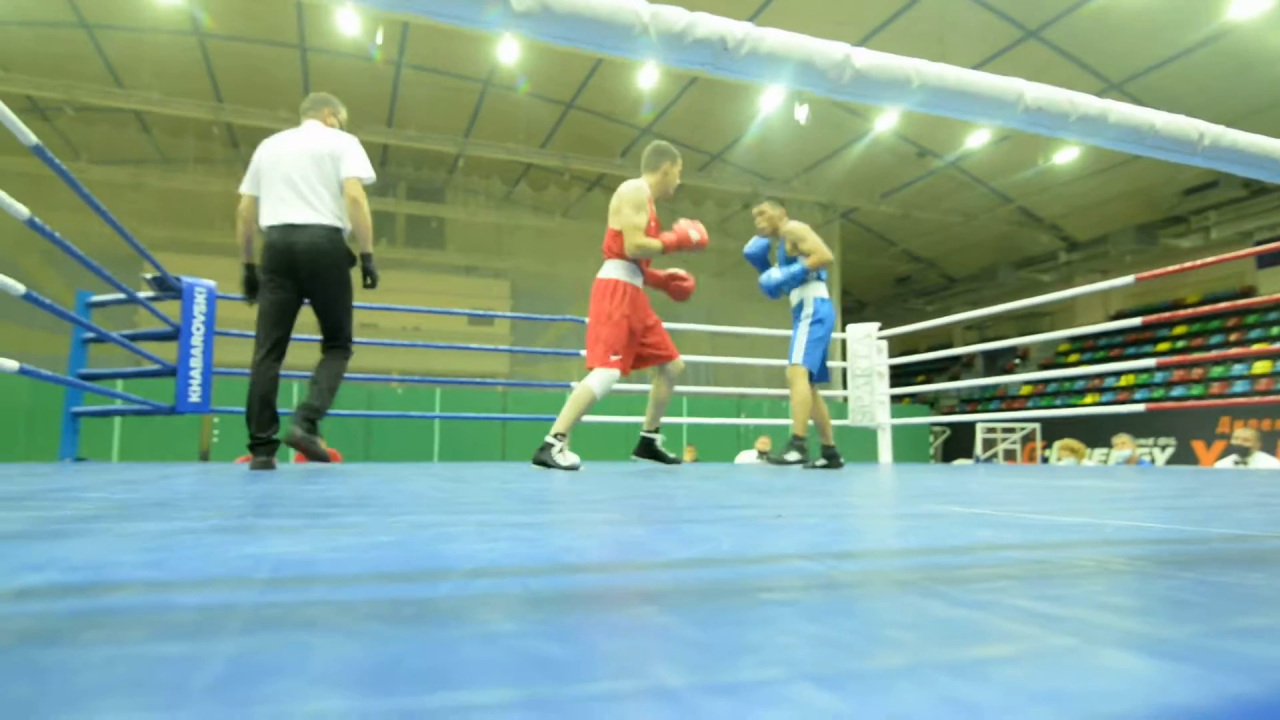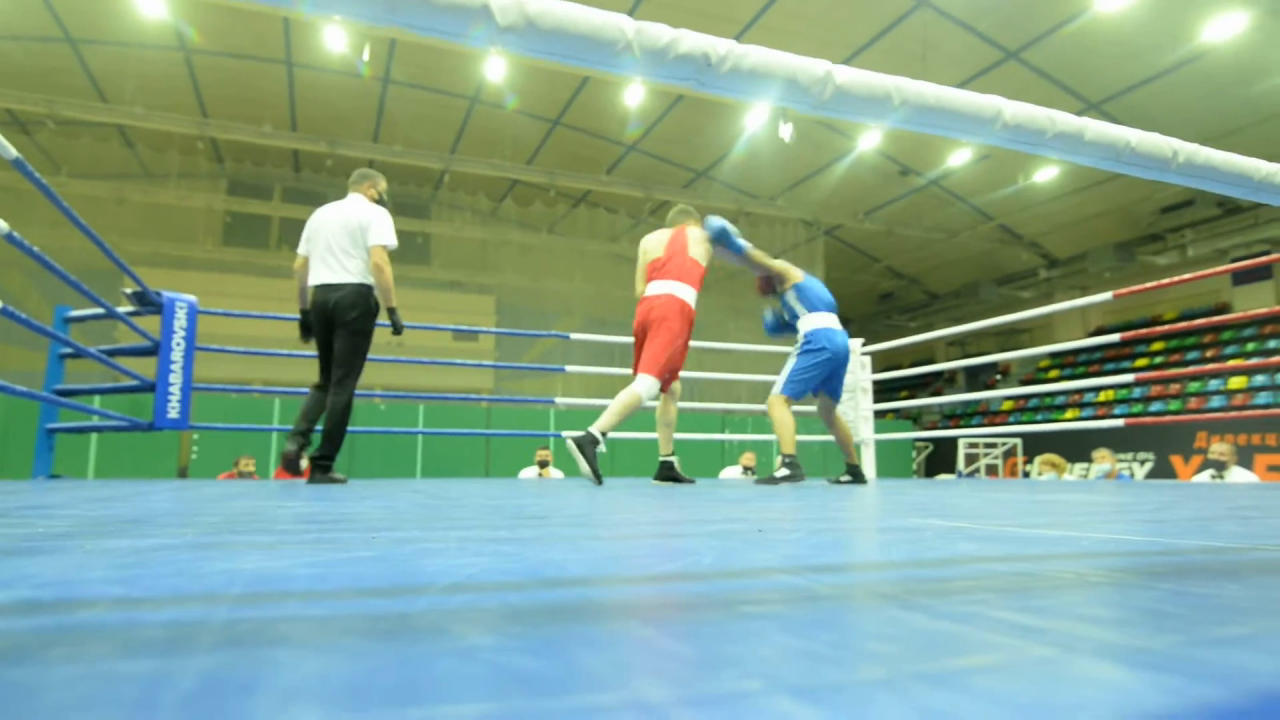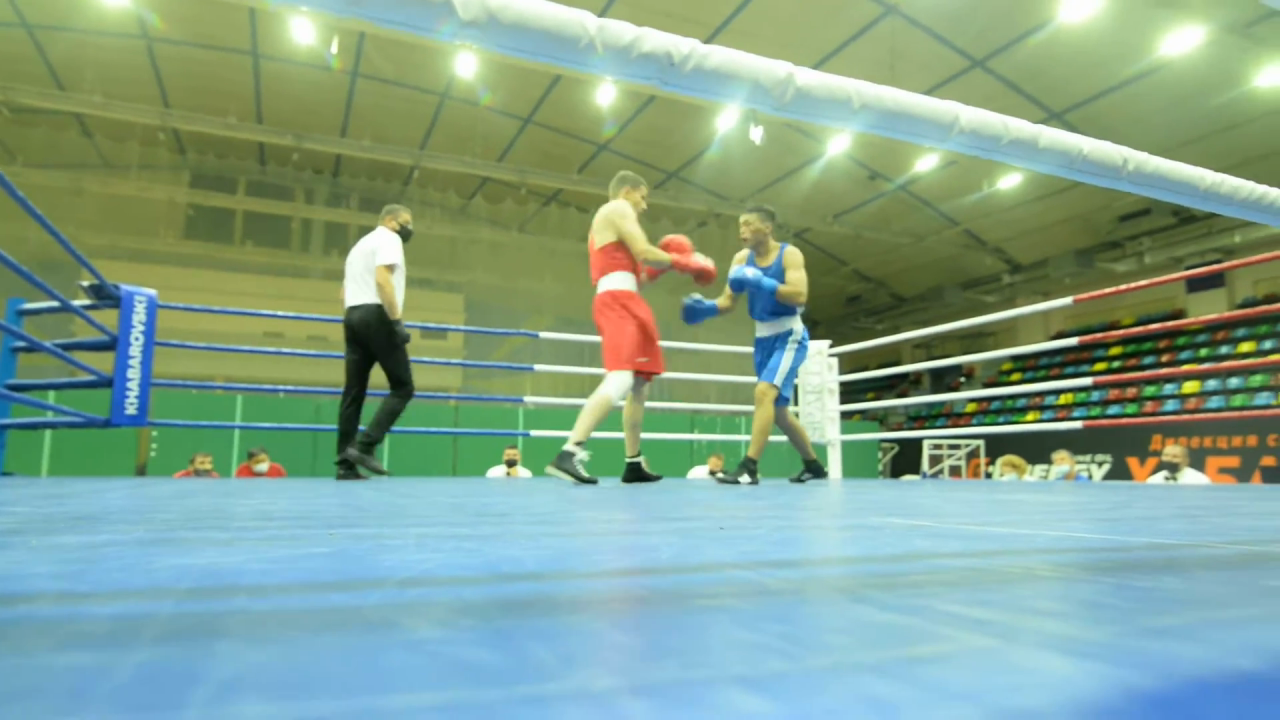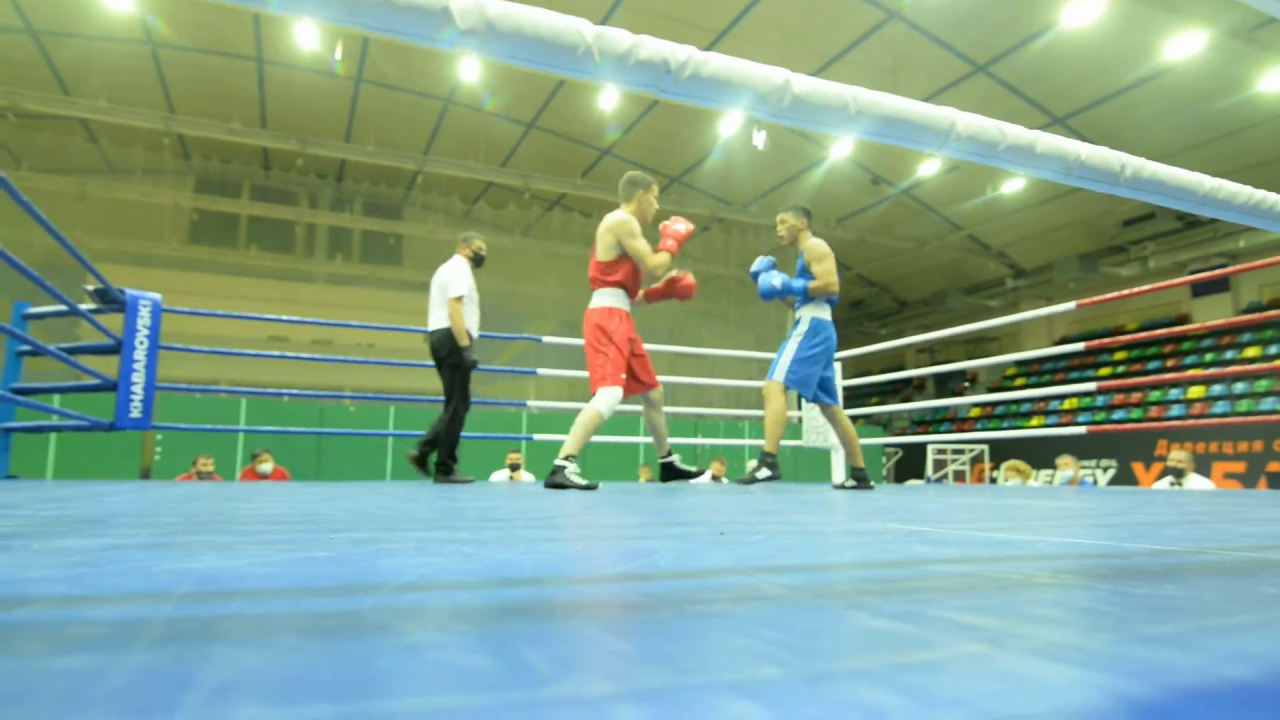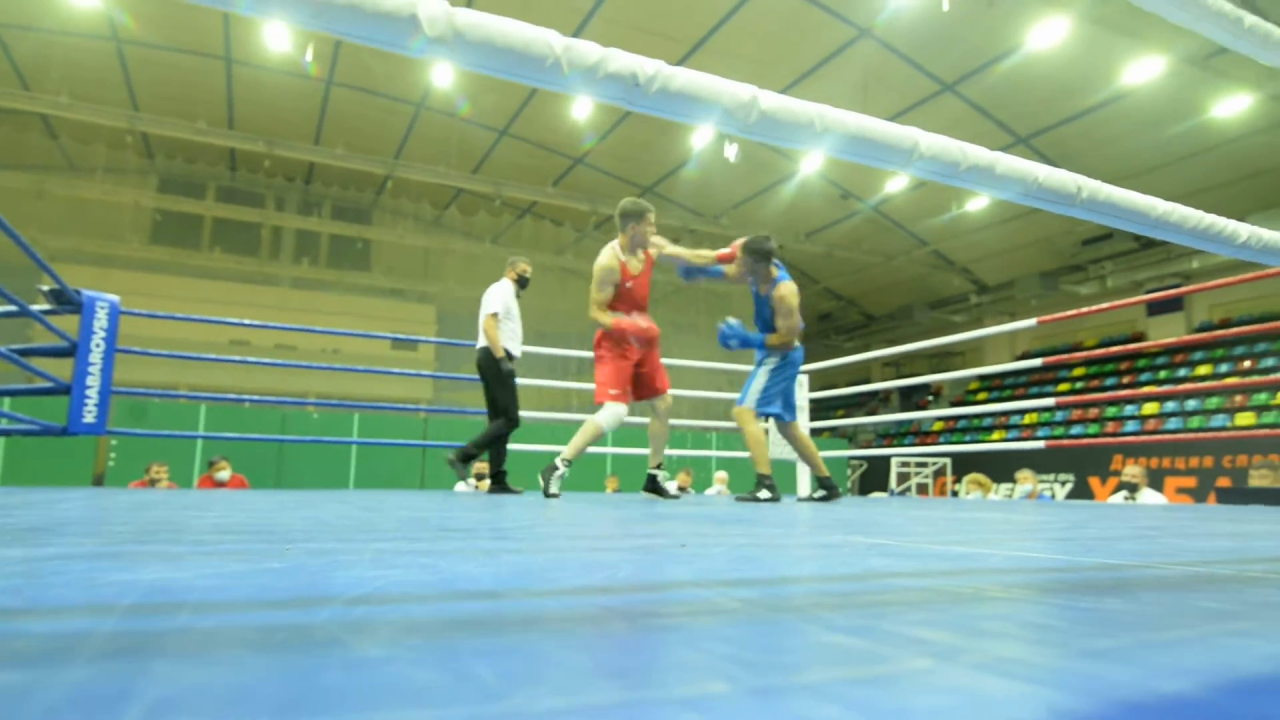
dt=0.5s
person 1, frame 1
left shoulder: (645, 199)
right shoulder: (634, 190)
right elbow: (633, 248)
left wrist: (662, 279)
right wrist: (676, 240)
left hip: (632, 293)
right hip: (616, 290)
left knee: (672, 365)
right knee: (606, 373)
left ankle: (649, 440)
right ankle: (552, 445)
person 1, frame 2
left shoulder: (651, 240)
right shoulder: (700, 237)
left elbow: (640, 291)
left hip: (649, 305)
right hip: (677, 308)
left knee: (671, 388)
right knee: (648, 384)
left ankle: (667, 463)
right ankle: (590, 438)
person 1, frame 3
left shoulder: (603, 229)
right shoulder: (618, 209)
right elbow: (643, 256)
left wrist: (666, 257)
right wrist: (684, 263)
left hip: (611, 302)
right hip: (618, 301)
left knee: (638, 385)
right knee: (620, 378)
left ankle: (634, 463)
right ankle: (569, 453)
person 1, frame 4
left shoulder: (628, 226)
right shoulder: (620, 222)
right elbow: (652, 266)
left wrist: (664, 290)
right wrist: (673, 242)
left hip: (620, 322)
right hip: (608, 319)
left knee: (653, 392)
right knee: (610, 394)
left ankle: (667, 462)
right ankle: (562, 466)
person 1, frame 5
left shoulder: (650, 245)
right shoulder: (606, 262)
left elbow: (687, 257)
right elbow: (595, 311)
left wrist: (725, 255)
right wrist: (626, 326)
left hip: (640, 339)
right hip: (614, 340)
left knee: (662, 403)
right knee: (614, 411)
left ankle: (654, 476)
right ankle: (558, 467)
person 2, frame 1
left shoulder: (269, 145)
right shoulder: (342, 142)
left elbow: (246, 211)
right elbow: (355, 196)
left wrist: (250, 266)
right wrist: (368, 255)
left hip: (277, 245)
right hip: (324, 244)
left knee: (268, 348)
right knee: (337, 344)
left ankle: (261, 448)
right ankle: (305, 422)
person 2, frame 2
left shoulder: (320, 213)
right shoulder: (374, 213)
left elbow: (300, 267)
right elbow: (379, 261)
left wrist: (304, 312)
right wrist: (392, 310)
left hip: (320, 298)
right hip: (355, 298)
left knee: (326, 382)
right knee: (343, 384)
left ankle: (296, 441)
right ankle: (322, 464)
person 2, frame 3
left shoulder: (360, 245)
right shoulder: (389, 239)
left elbow: (346, 292)
right elbow: (382, 279)
left wrist: (348, 331)
right wrist: (397, 322)
left hip: (354, 317)
right hip: (376, 316)
left knee: (353, 392)
right knee: (403, 388)
left ankle: (346, 464)
right ankle: (364, 446)
person 2, frame 4
left shoulder: (448, 270)
right shoulder: (459, 270)
right elbow: (454, 310)
right wrist: (466, 348)
left hip: (442, 340)
right hip: (452, 340)
left knee: (456, 405)
right knee: (457, 407)
left ankle: (422, 451)
right ankle: (443, 468)
person 2, frame 5
left shoulder: (508, 294)
right shoulder: (501, 290)
right elbow: (489, 326)
left wrist: (505, 361)
right wrist: (503, 360)
left hip: (498, 361)
right hip: (495, 360)
left knee: (502, 419)
right knee: (509, 419)
left ankle: (498, 480)
right ankle: (462, 457)
person 3, frame 1
left shoulder: (793, 228)
right shoulder: (782, 243)
left elbow: (826, 257)
right elbow: (784, 290)
left wrist: (791, 272)
right wrist: (764, 268)
left hip: (814, 309)
right hip: (807, 311)
left knee: (797, 372)
right knee: (808, 385)
left ankle: (799, 445)
right ankle: (830, 453)
person 3, frame 2
left shoulder: (782, 274)
right shoulder: (804, 285)
left elbow: (761, 260)
left wrist: (731, 237)
right wrist: (785, 325)
left hip: (818, 341)
right hip: (839, 342)
left knee: (777, 401)
right knee: (827, 411)
left ankle: (790, 464)
right ankle: (854, 469)
person 3, frame 3
left shoulder: (790, 254)
right shoulder: (742, 259)
left elbow: (799, 296)
right elbow: (727, 301)
left wrist: (760, 281)
right wrist: (705, 307)
left hip: (790, 337)
right hip: (763, 341)
left knee: (764, 393)
right knee: (779, 413)
left ankle: (748, 468)
right ankle: (813, 465)
person 3, frame 4
left shoulder: (814, 246)
right shoulder: (806, 252)
left elbow: (831, 287)
right elbow: (797, 301)
left wrist: (785, 284)
right wrist: (773, 286)
left hip: (813, 329)
right hip: (822, 332)
left knee: (773, 387)
right knee: (831, 408)
left ankle: (768, 462)
right ankle: (860, 474)
person 3, frame 5
left shoulder: (784, 292)
right shoulder: (764, 263)
left elbow: (787, 340)
right elbow: (734, 272)
left wrist: (745, 338)
right wrist: (706, 269)
left hip: (780, 356)
right hip: (768, 353)
left knee: (744, 413)
right knee: (787, 425)
left ankle: (766, 484)
right ankle: (826, 483)
